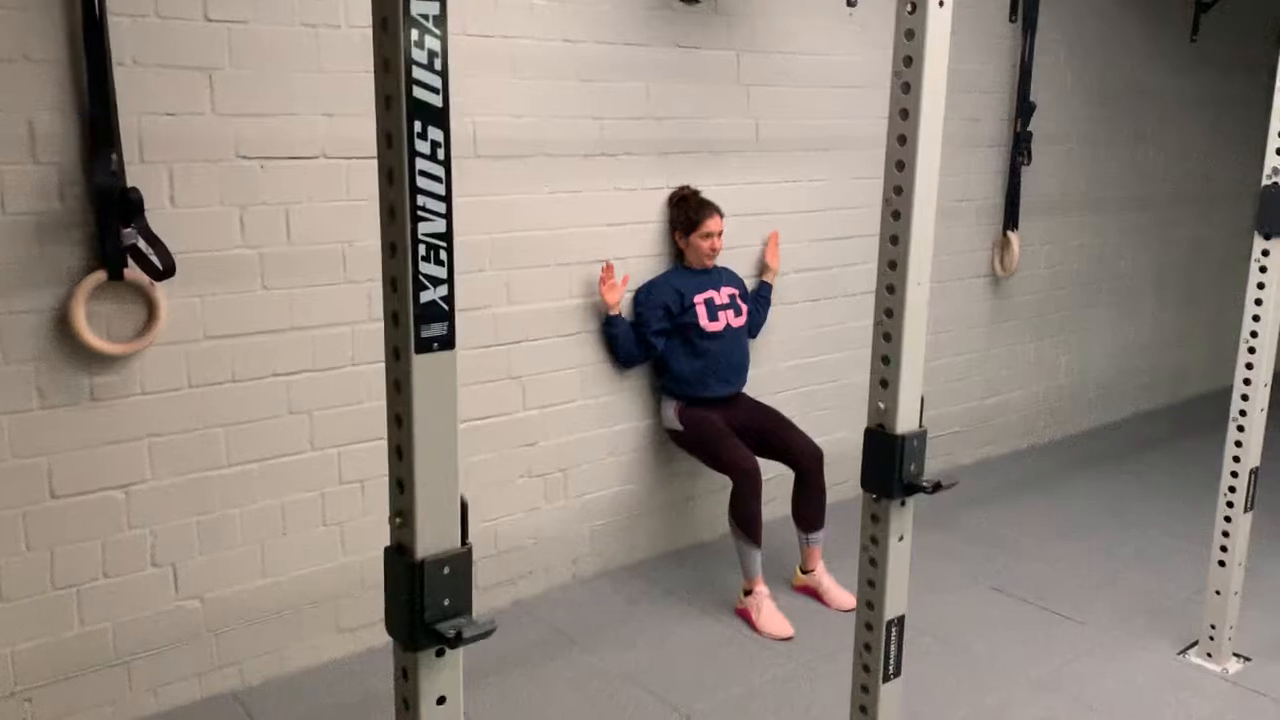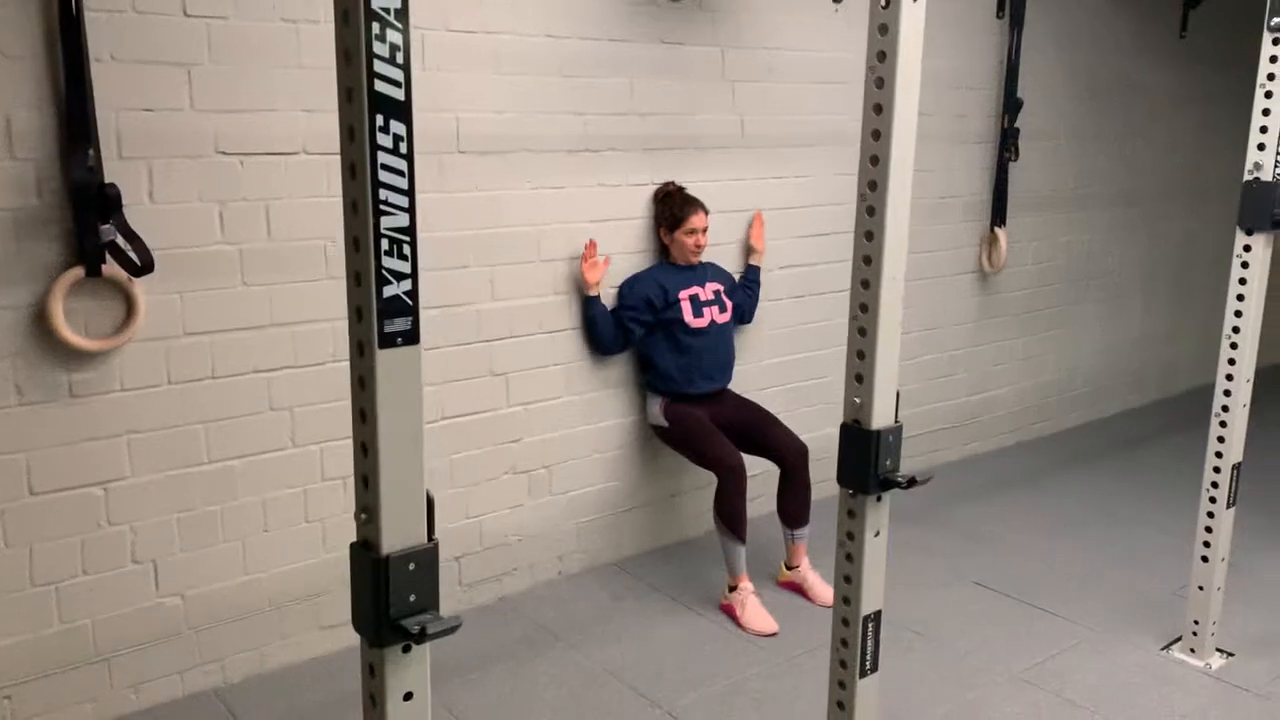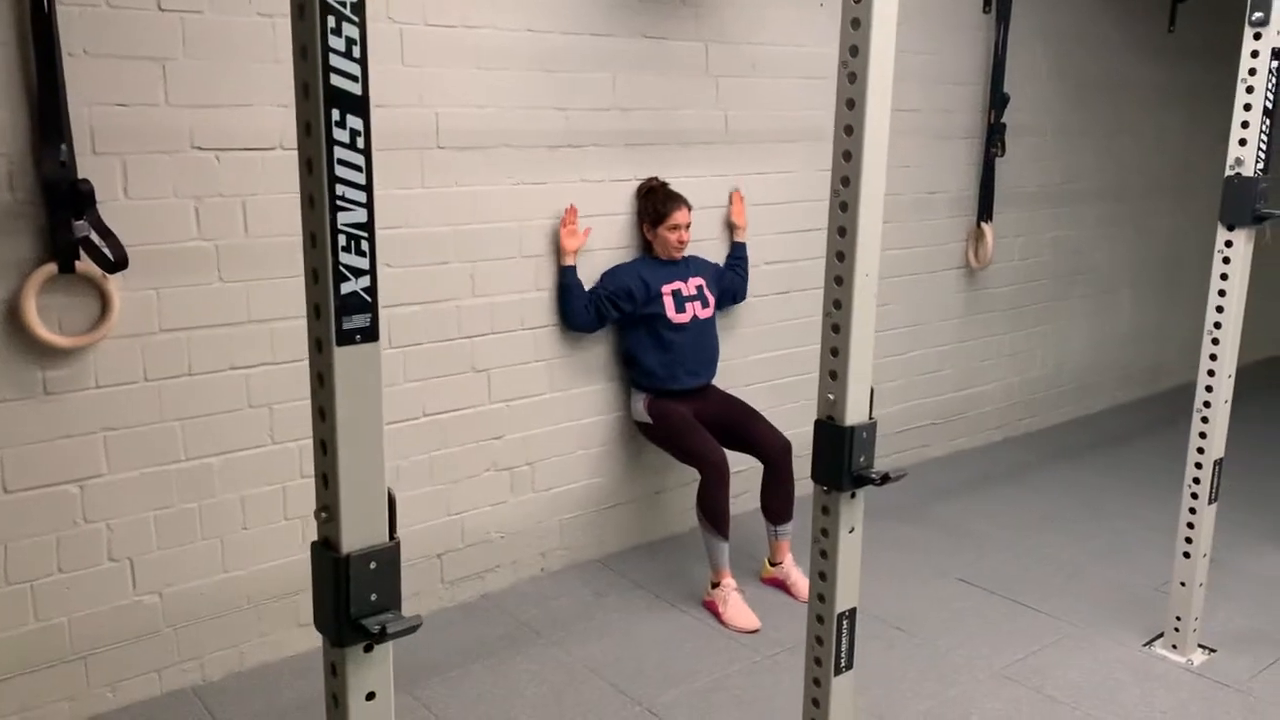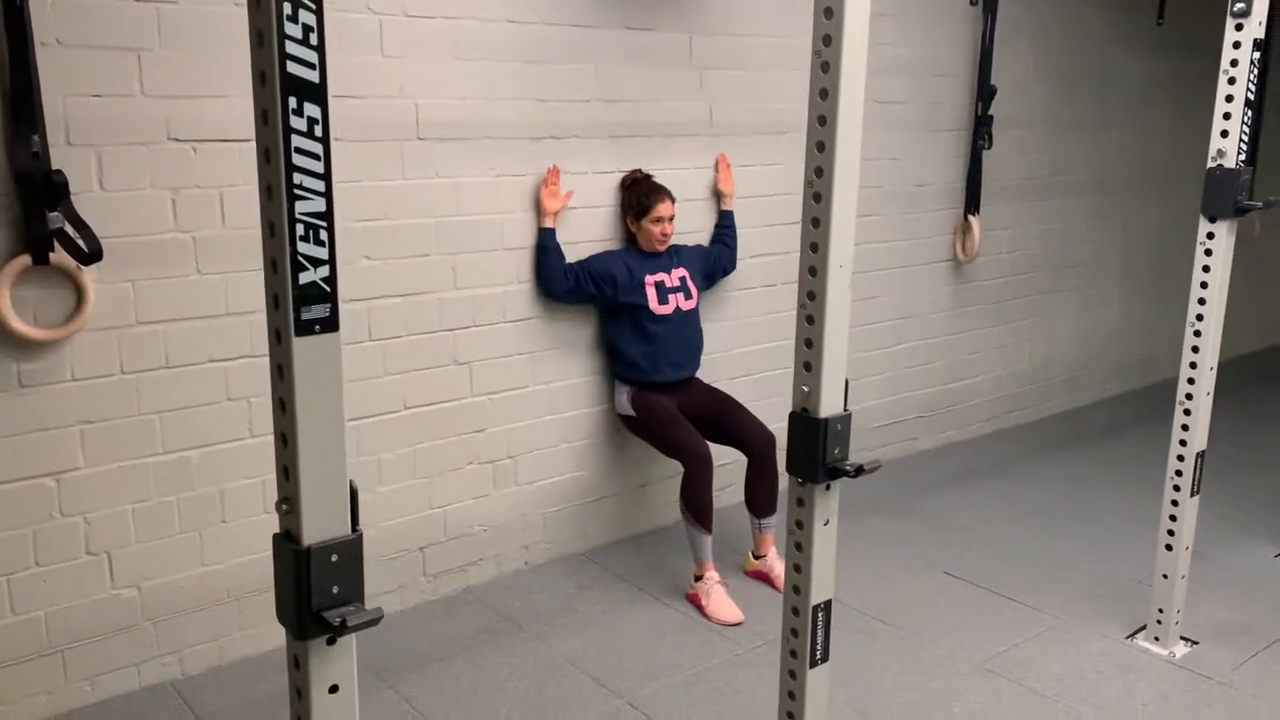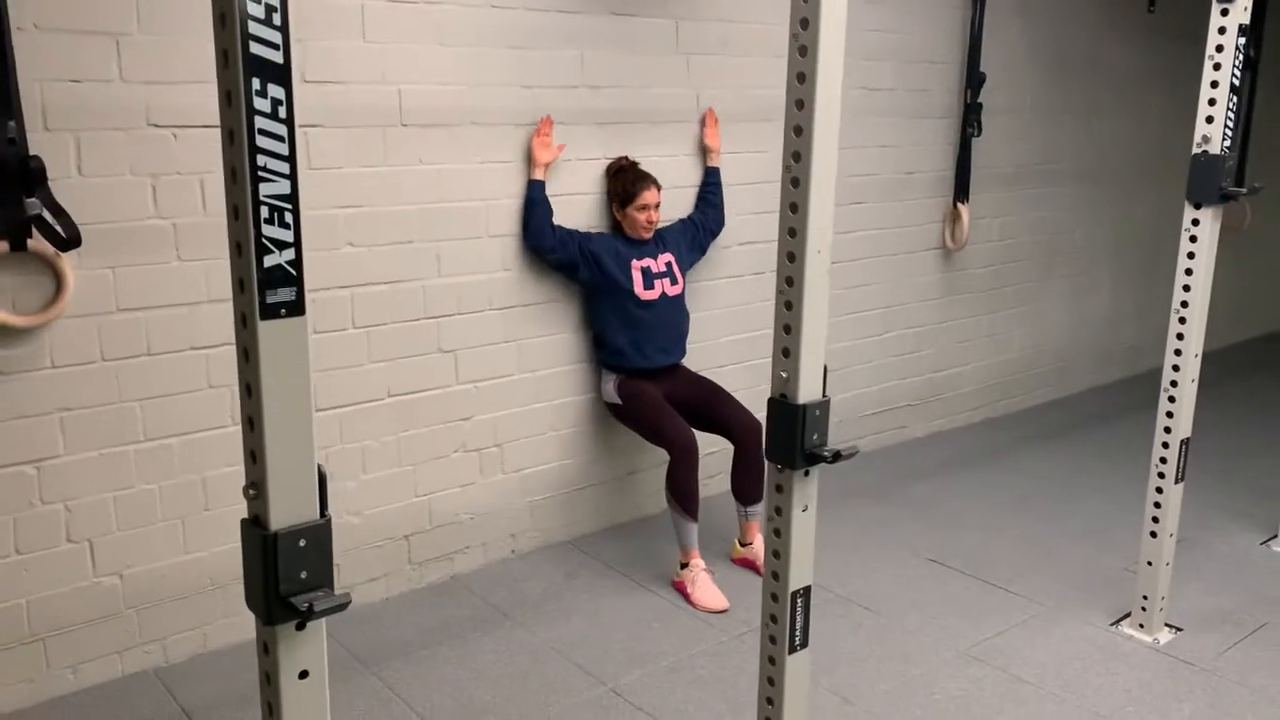
dt=0.4s
person 1, frame 1
left shoulder: (729, 280)
right shoulder: (663, 291)
right elbow: (633, 353)
left wrist: (768, 275)
right wrist: (614, 312)
left hip: (735, 401)
right hip: (689, 410)
left knee: (809, 456)
right knee: (746, 470)
left ankle: (811, 570)
right ankle: (754, 594)
person 1, frame 2
left shoulder: (716, 276)
right shoulder: (648, 286)
left elbow: (743, 312)
right elbow: (610, 341)
left wrist: (755, 257)
right wrist: (593, 292)
left hip: (721, 398)
right hip: (674, 407)
left knee: (794, 452)
right knee: (731, 467)
left ankle: (796, 566)
right ankle: (738, 591)
person 1, frame 3
left shoulder: (701, 269)
right shoulder: (630, 278)
left elbow: (735, 290)
right elbow: (582, 316)
left wrist: (738, 234)
right wrist: (568, 259)
left hip: (705, 393)
right hip: (657, 402)
left knee: (778, 448)
right knee: (714, 463)
left ankle: (779, 562)
right ankle: (722, 587)
person 1, frame 4
left shoulder: (687, 258)
right shoulder: (614, 268)
left elbow: (726, 258)
right elbow: (558, 283)
left wrist: (726, 202)
right wrist: (548, 221)
left hip: (689, 387)
right hip: (641, 395)
left knee: (762, 441)
right knee: (697, 456)
left ankle: (764, 555)
right ankle: (704, 580)
person 1, frame 5
left shoulder: (674, 240)
right shoulder: (599, 251)
left elbow: (711, 218)
right elbow: (542, 239)
left wrist: (712, 157)
right wrist: (538, 171)
left hip: (675, 374)
right hip: (627, 382)
left knee: (748, 429)
right knee: (683, 444)
left ankle: (749, 542)
right ankle: (690, 567)
